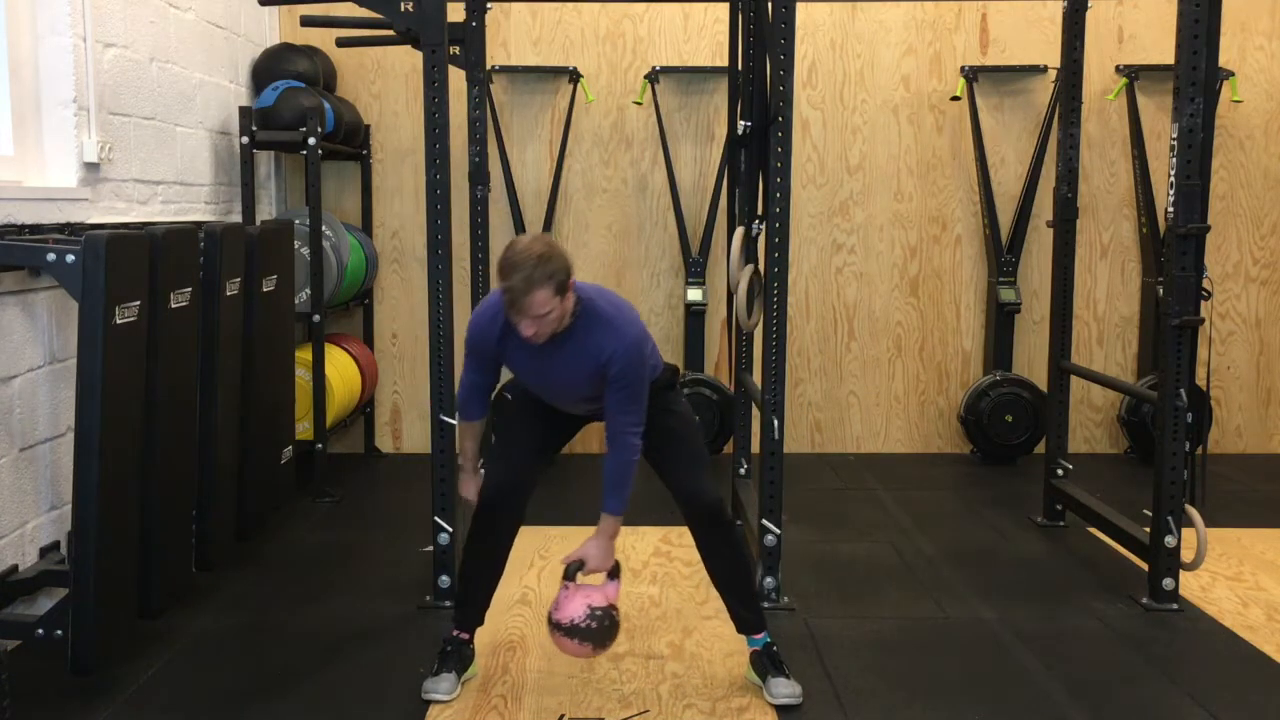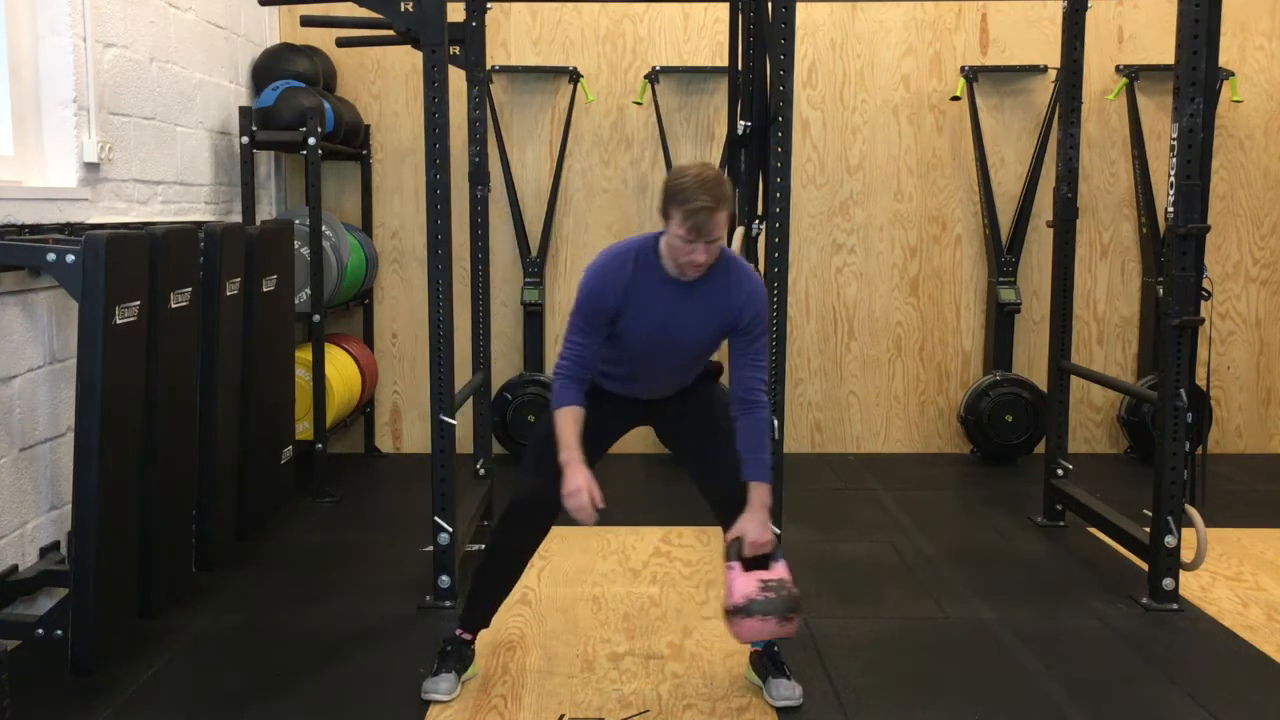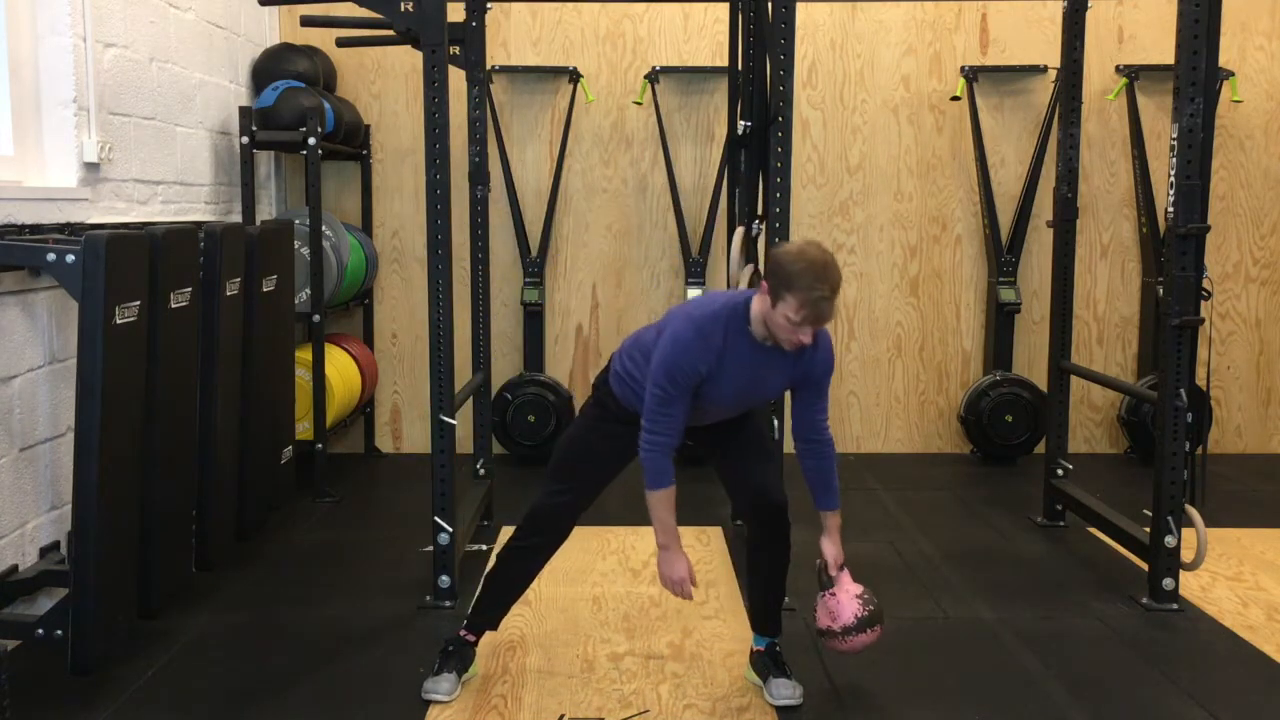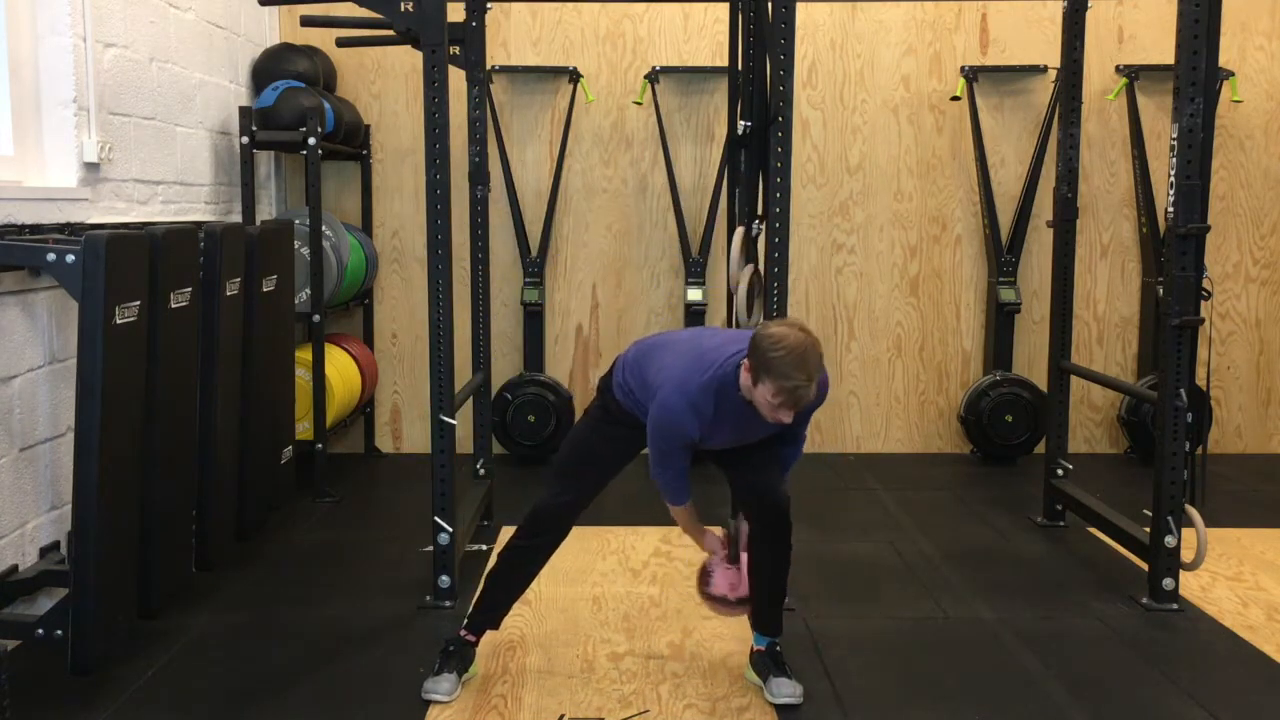
dt=0.5s
person 1, frame 1
left shoulder: (620, 331)
right shoulder: (489, 320)
left elbow: (625, 441)
right elbow: (474, 394)
left wrist: (605, 536)
right wrist: (468, 468)
left hip: (645, 395)
right hip: (543, 400)
left knee: (704, 504)
right knee: (498, 498)
left ankle: (761, 646)
right ankle: (460, 642)
person 1, frame 2
left shoulder: (743, 289)
right shoulder: (614, 270)
left elbow: (750, 401)
right elbow: (570, 373)
left wrist: (759, 505)
right wrist: (572, 465)
left hip: (686, 394)
right hip: (603, 391)
left knee: (739, 505)
right knee: (531, 505)
left ankle: (762, 648)
right ankle: (463, 640)
person 1, frame 3
left shoulder: (814, 348)
right shoulder: (695, 332)
left elbow: (814, 437)
right elbow: (657, 445)
left wrist: (831, 529)
right wrist: (669, 549)
right hip: (629, 404)
left knee: (768, 507)
right knee: (553, 513)
left ankle: (766, 650)
right ankle: (466, 641)
person 1, frame 4
left shoulder: (809, 380)
right shoulder: (683, 396)
left elbow: (790, 441)
right elbow: (671, 481)
left wrist: (759, 499)
right wrist: (699, 535)
right hip: (632, 399)
left knee: (772, 511)
right knee: (554, 511)
left ankle: (766, 649)
right ankle: (465, 642)
